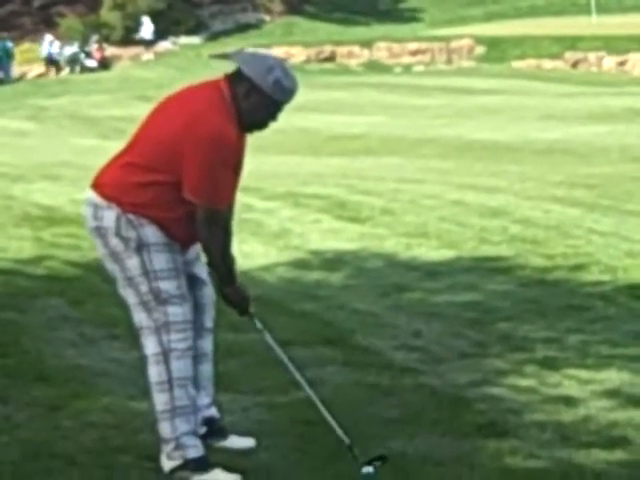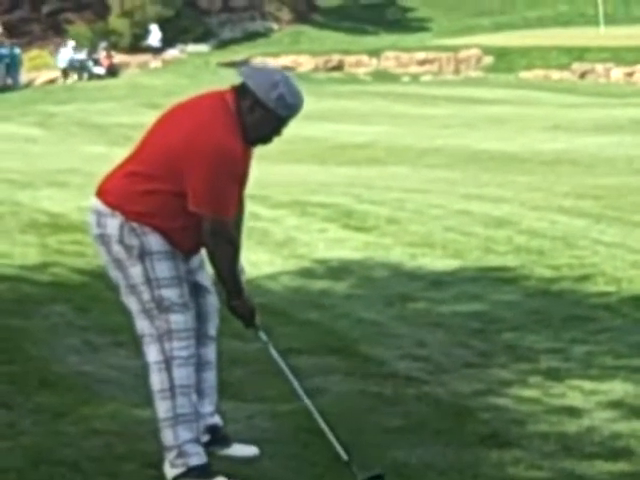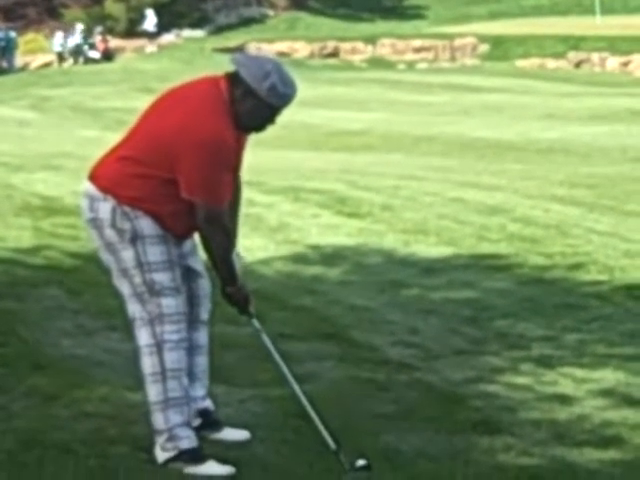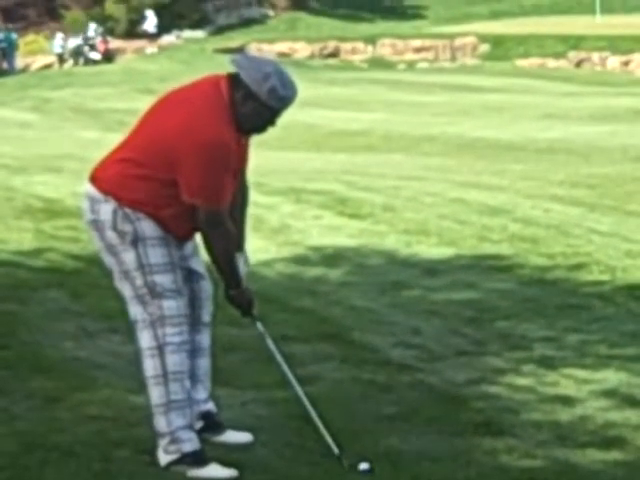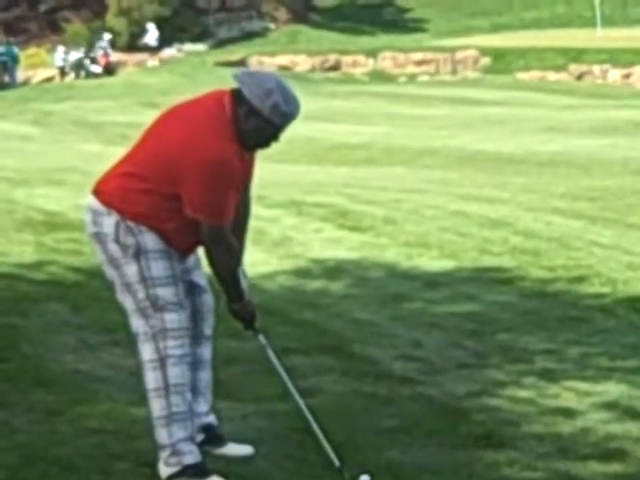
dt=0.4s
person 1, frame 1
left shoulder: (218, 103)
right shoulder: (214, 130)
left elbow: (220, 199)
right elbow: (210, 219)
left wrist: (224, 262)
right wrist: (228, 281)
left hip: (158, 216)
right hip: (127, 218)
left knee: (198, 313)
right knee: (170, 331)
left ankle: (202, 420)
person 1, frame 2
left shoulder: (227, 113)
right shoulder: (218, 143)
left elbow: (232, 202)
right elbow: (216, 233)
left wrist: (235, 267)
right wrist: (236, 294)
left hip: (166, 226)
right hip: (132, 227)
left knee: (202, 320)
right knee: (172, 339)
left ankle: (204, 428)
person 1, frame 3
left shoulder: (223, 99)
right shoulder: (209, 131)
left elbow: (230, 182)
right elbow: (211, 219)
left wrist: (232, 250)
right wrist: (231, 281)
left hip: (158, 209)
right hip: (123, 210)
left knee: (194, 302)
right knee: (163, 321)
left ankle: (195, 412)
right ankle: (174, 443)
person 1, frame 4
left shoulder: (226, 101)
right shoulder: (209, 133)
left elbow: (236, 182)
right elbow: (213, 222)
left wrist: (238, 252)
right wrist: (235, 284)
left hip: (160, 210)
right hip: (125, 212)
left knee: (196, 304)
right knee: (166, 323)
left ankle: (198, 415)
person 1, frame 5
left shoulder: (231, 115)
right shoulder: (211, 150)
left elbow: (239, 197)
right elbow: (215, 238)
left wrist: (237, 267)
right wrist: (238, 298)
left hip: (163, 224)
right hip: (126, 225)
left knee: (197, 317)
right knee: (166, 336)
left ankle: (199, 428)
